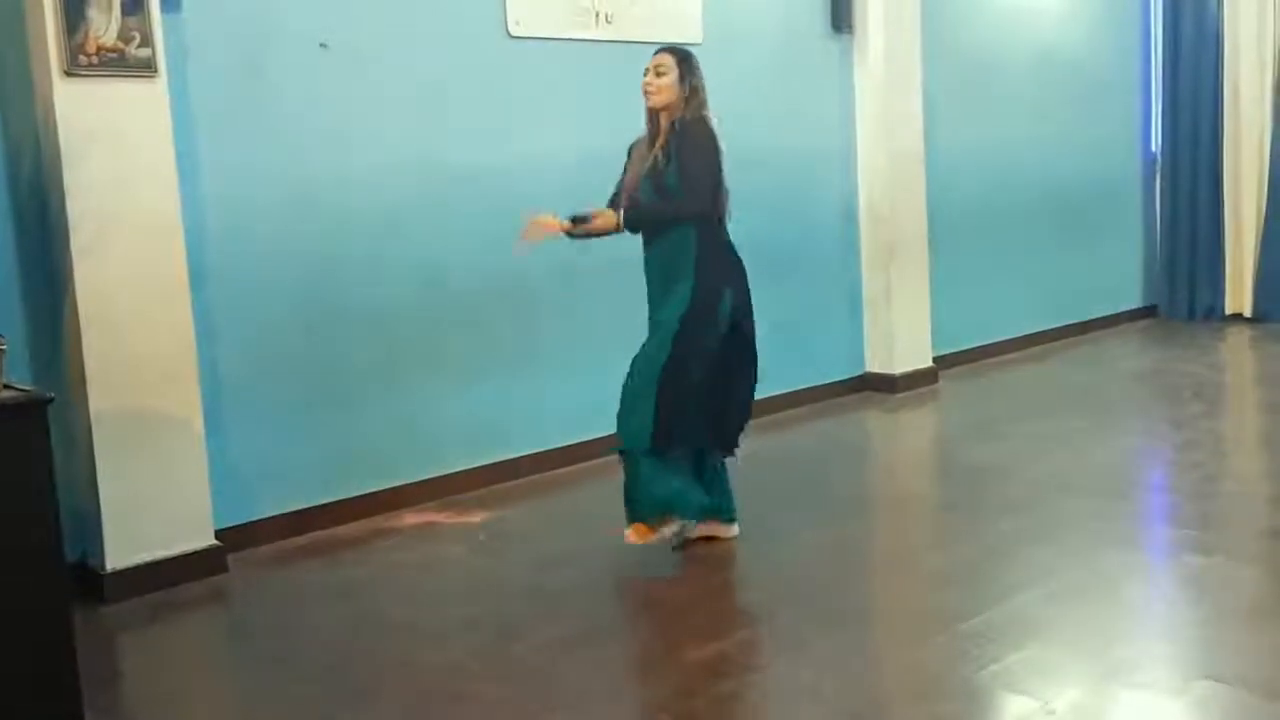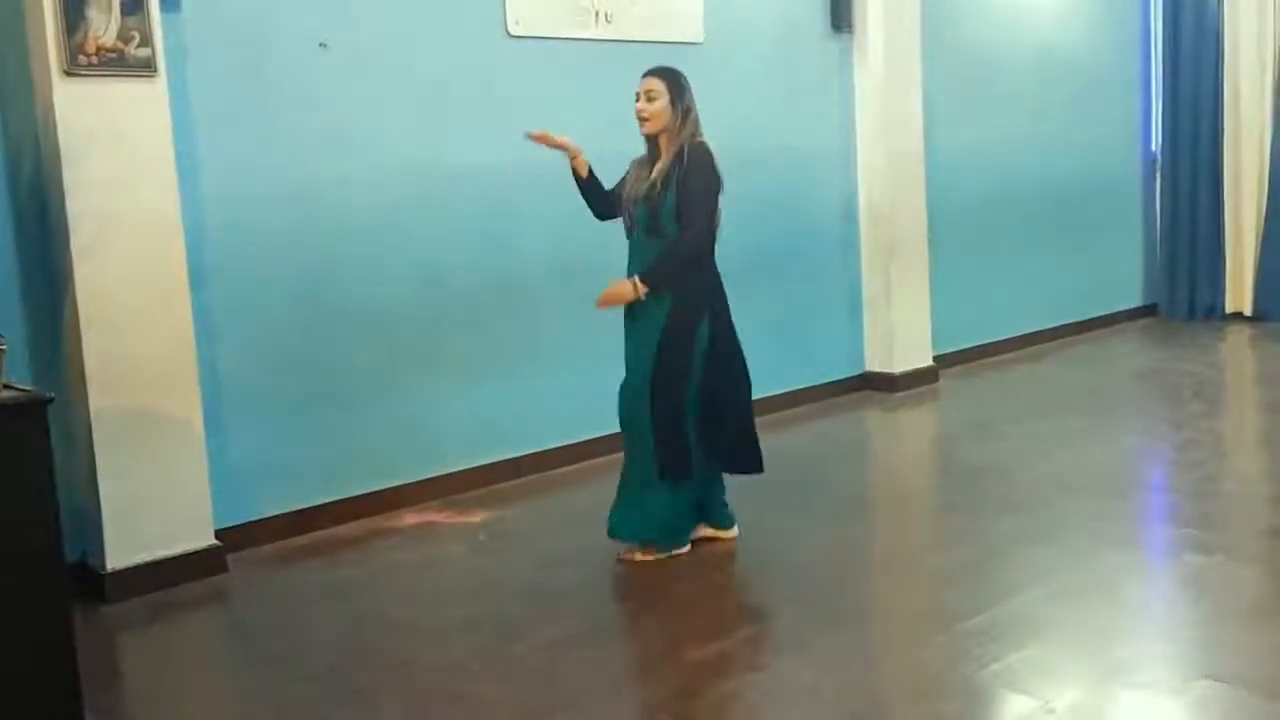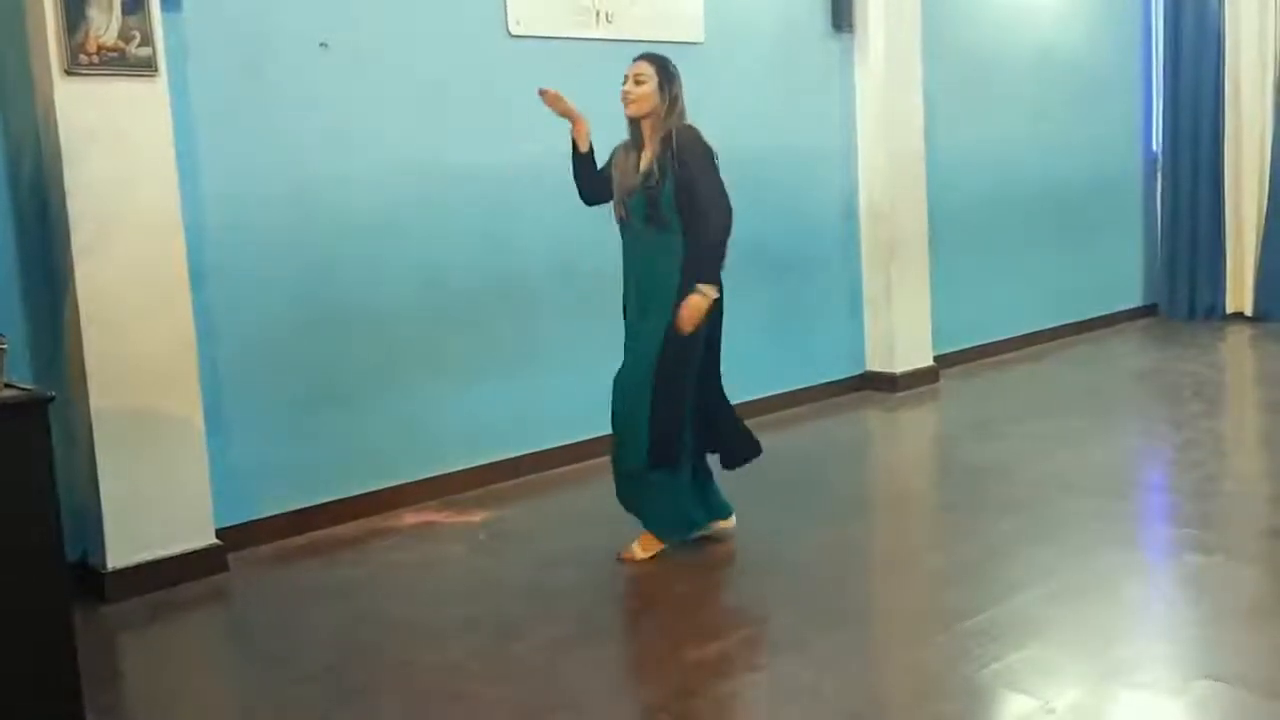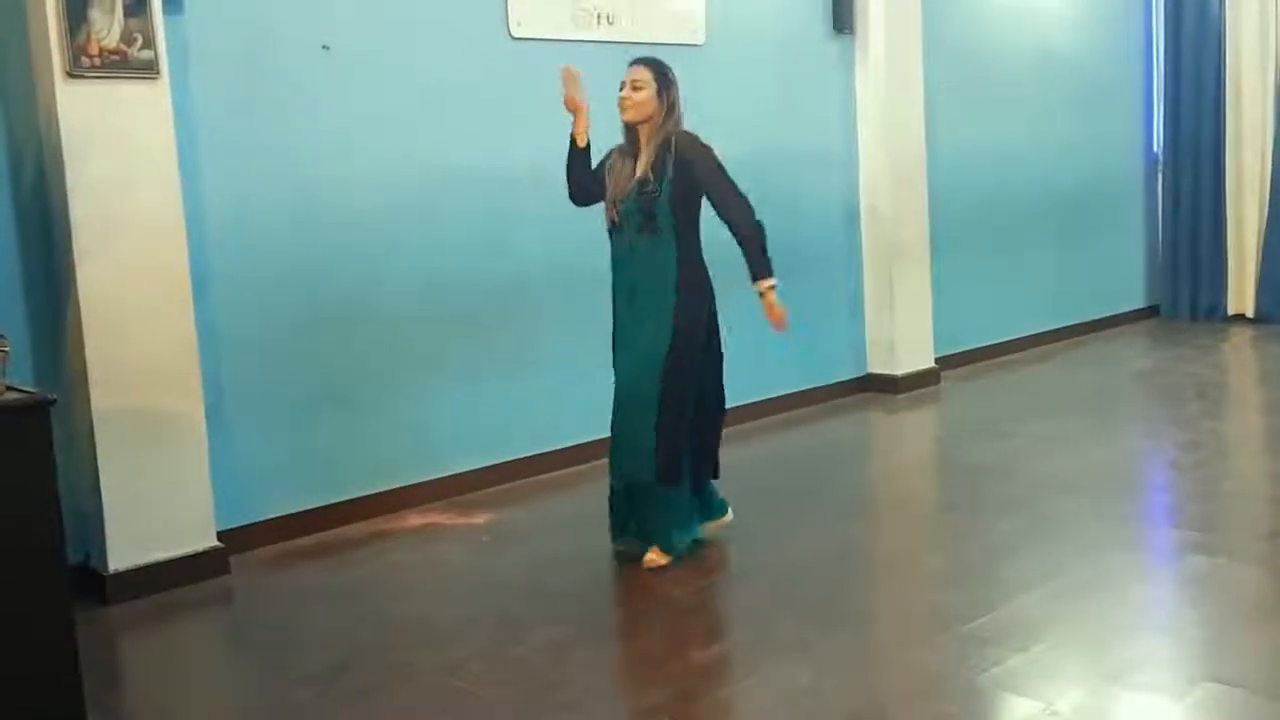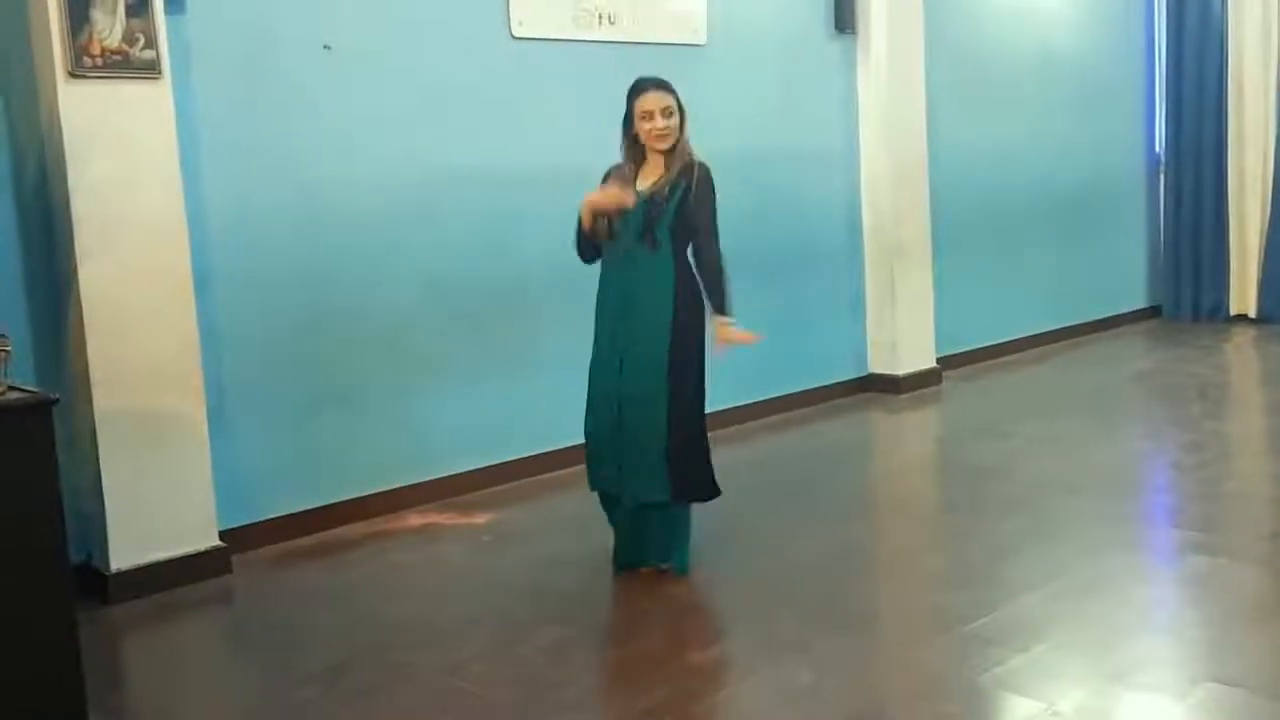
dt=0.2s
person 1, frame 1
left shoulder: (695, 131)
right shoulder: (643, 149)
left elbow: (695, 203)
right elbow: (616, 210)
left wrist: (621, 220)
right wrist: (568, 224)
left hip: (706, 281)
right hip: (672, 283)
left knee: (662, 385)
right knee: (692, 392)
left ankle: (666, 504)
right ankle: (713, 512)
person 1, frame 2
left shoulder: (695, 158)
right shoulder: (642, 169)
left elbow: (696, 236)
right elbow: (604, 208)
left wrist: (638, 283)
right wrist: (576, 157)
left hip: (685, 303)
right hip: (652, 305)
left knee: (662, 408)
right knee: (671, 409)
left ankle: (663, 531)
right ankle: (711, 517)
person 1, frame 3
left shoulder: (684, 143)
right shoulder: (627, 155)
left elbow: (717, 217)
right elbow: (591, 193)
left wrist: (705, 288)
right wrist: (579, 129)
left hip: (682, 291)
right hip: (643, 296)
left knee: (650, 398)
right knee: (671, 403)
left ankle: (665, 520)
right ankle: (708, 511)
person 1, frame 4
left shoulder: (686, 151)
right shoulder: (617, 162)
left elbow: (737, 211)
right elbow: (579, 195)
left wrist: (764, 280)
right wrist: (580, 124)
left hip: (678, 302)
right hip: (633, 304)
left knee: (657, 409)
right knee: (637, 410)
left ankle: (668, 531)
right ankle: (705, 508)
person 1, frame 5
left shoulder: (694, 176)
right shoulder: (615, 178)
left elbow: (707, 251)
right elbow: (589, 253)
left wrist: (722, 315)
right wrist: (588, 212)
left hip: (669, 317)
right hip: (616, 316)
left knee: (658, 425)
right knee: (612, 428)
left ankle: (664, 548)
right ankle: (642, 533)
